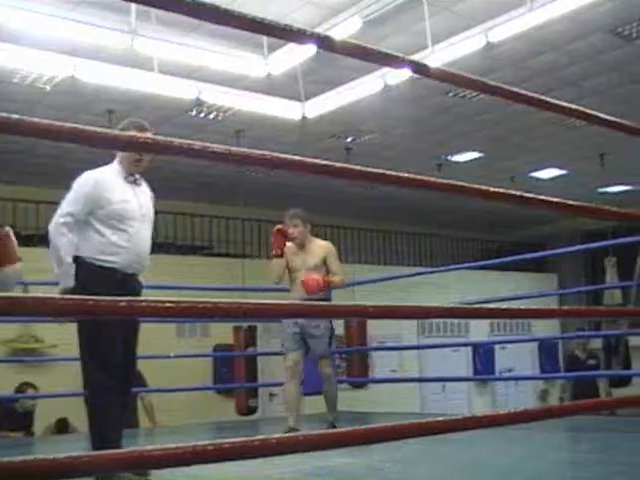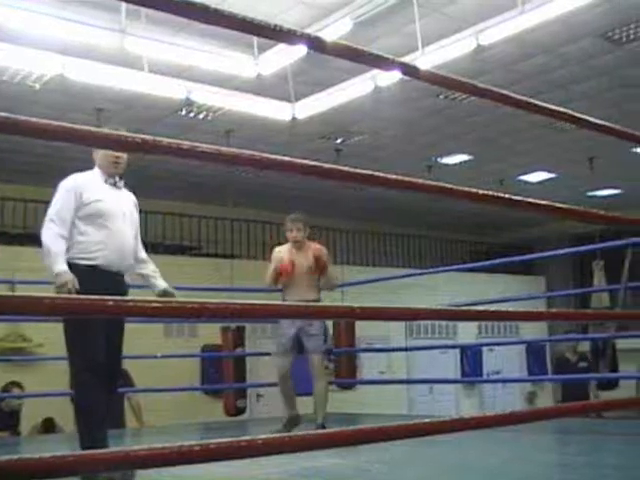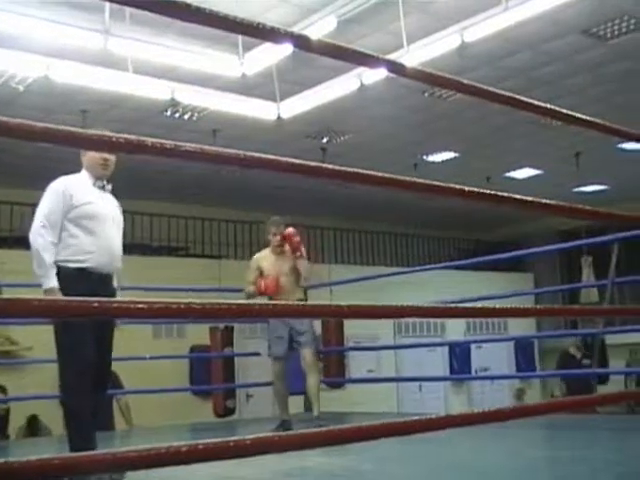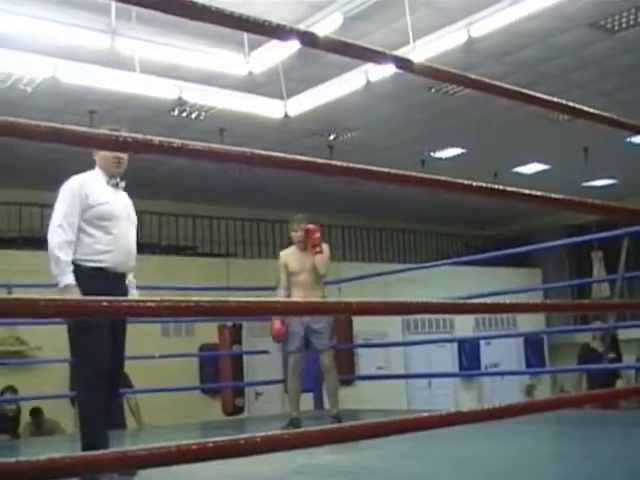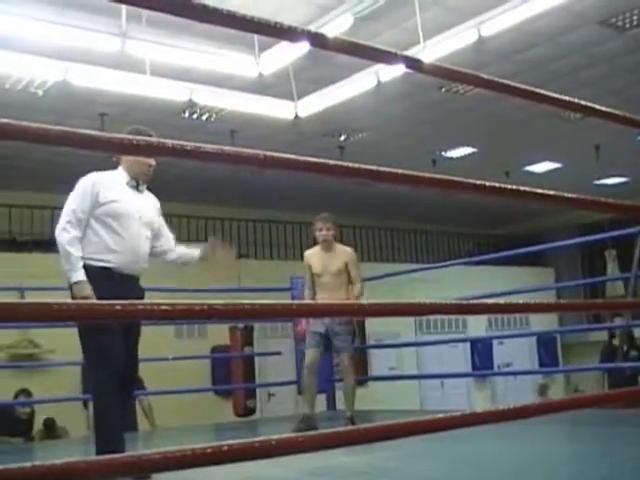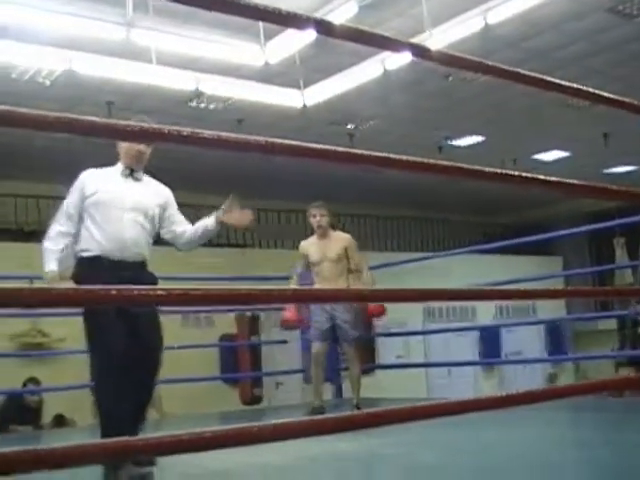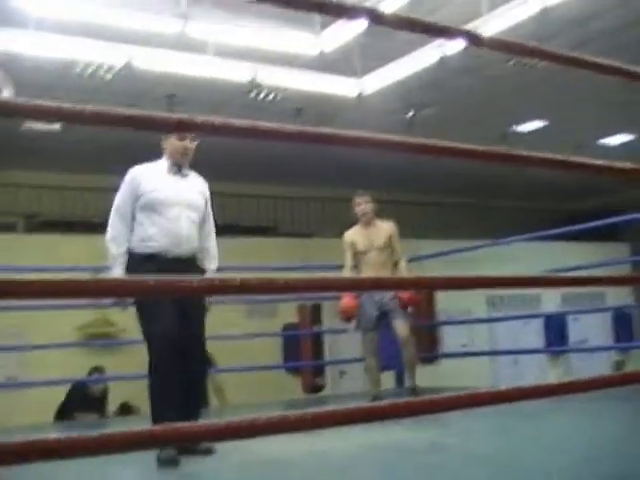
dt=0.4s
person 1, frame 1
left shoulder: (146, 192)
right shoulder: (95, 181)
right elbow: (60, 228)
right wrist: (68, 281)
left hip: (128, 286)
right hip: (97, 282)
left knee: (124, 369)
right knee: (103, 369)
left ankle: (113, 447)
person 1, frame 2
left shoulder: (129, 198)
right shoulder: (76, 184)
left elbow: (136, 248)
right elbow: (52, 229)
left wrist: (158, 283)
right wrist: (60, 270)
left hip: (115, 286)
right hip: (83, 281)
left knee: (110, 367)
right knee: (89, 367)
left ankle: (98, 445)
right ankle: (94, 451)
person 1, frame 3
left shoulder: (112, 201)
right shoulder: (65, 187)
right elbow: (42, 234)
left wrist: (110, 290)
right wrist: (49, 283)
left hip: (103, 288)
right hip: (73, 283)
left knee: (99, 369)
right knee: (78, 368)
left ankle: (87, 446)
right ankle: (82, 451)
person 1, frame 4
left shoulder: (124, 198)
right shoulder: (80, 185)
right elbow: (60, 236)
left wrist: (132, 290)
right wrist: (67, 283)
left hip: (115, 287)
right hip: (87, 283)
left knee: (113, 369)
right knee: (93, 368)
left ankle: (100, 446)
right ankle: (95, 452)
person 1, frame 5
left shoulder: (150, 203)
right shoulder: (95, 183)
left elbow: (165, 248)
right elbow: (67, 230)
left wrist: (200, 253)
right wrist: (78, 278)
left hip: (129, 289)
right hip: (95, 284)
left knee: (127, 371)
right knee: (107, 370)
left ankle: (112, 450)
right ankle: (110, 457)
person 1, frame 6
left shoulder: (159, 192)
right shoulder: (91, 179)
left elbow: (182, 234)
right elbow: (63, 226)
left wrist: (217, 221)
right wrist: (52, 267)
left hip: (137, 277)
right hip: (98, 274)
left knee: (147, 355)
right knee: (110, 361)
left ankle: (126, 439)
person 1, frame 7
left shoulder: (199, 184)
right shoulder: (139, 175)
left elbow: (207, 234)
right elbow: (118, 227)
left wrist: (209, 272)
right wrist: (117, 272)
left hip: (188, 271)
right hip: (150, 268)
left knee: (192, 350)
right knee: (163, 345)
person 2, frame 1
left shoulder: (325, 248)
right shoulder: (286, 249)
left elbow: (340, 280)
right elbow: (276, 279)
left wrist: (325, 282)
right wrist: (277, 249)
left knee: (326, 370)
right knee: (292, 369)
left ankle: (332, 421)
right ankle: (293, 427)
person 2, frame 2
left shoulder: (318, 251)
right shoulder: (279, 252)
left elbow: (329, 285)
right elbow: (270, 283)
left wrist: (323, 268)
right wrist: (276, 273)
left knee: (318, 368)
right knee: (283, 369)
left ankle: (320, 423)
right ankle: (292, 414)
person 2, frame 3
left shoulder: (298, 250)
right shoulder: (258, 259)
left elbow: (305, 276)
right elbow: (248, 288)
left wrist: (297, 249)
right wrist: (259, 288)
right hip: (277, 316)
left knee: (309, 362)
right knee: (278, 369)
left ankle: (317, 415)
right ankle: (285, 419)
person 2, frame 4
left shoulder: (322, 248)
right shoulder: (285, 256)
left elbow: (322, 270)
right elbow: (283, 288)
left wrist: (316, 246)
left hip: (318, 312)
right hip: (295, 314)
left knee: (327, 364)
right knee: (293, 366)
left ankle: (335, 414)
right ankle: (295, 417)
person 2, frame 5
left shoulder: (347, 254)
right shoulder: (309, 256)
left elbow: (358, 284)
left wrist: (352, 303)
left hip: (342, 314)
left knee: (346, 365)
right knee: (310, 364)
left ankle: (350, 417)
right ankle: (309, 416)
person 2, frame 6
left shoulder: (345, 240)
right shoulder: (305, 246)
left elbow: (362, 269)
right elbow: (298, 275)
left hip: (344, 301)
right hip: (319, 304)
left knee: (351, 354)
right knee: (317, 354)
left ankle: (356, 403)
right ankle: (318, 405)
person 2, frame 7
left shoulder: (389, 228)
right shoulder: (349, 236)
left elbow: (399, 259)
right elbow: (349, 268)
left hip: (390, 289)
right hip: (366, 293)
left knee: (405, 336)
right knee: (369, 347)
left ankle: (412, 386)
right ankle: (376, 394)
